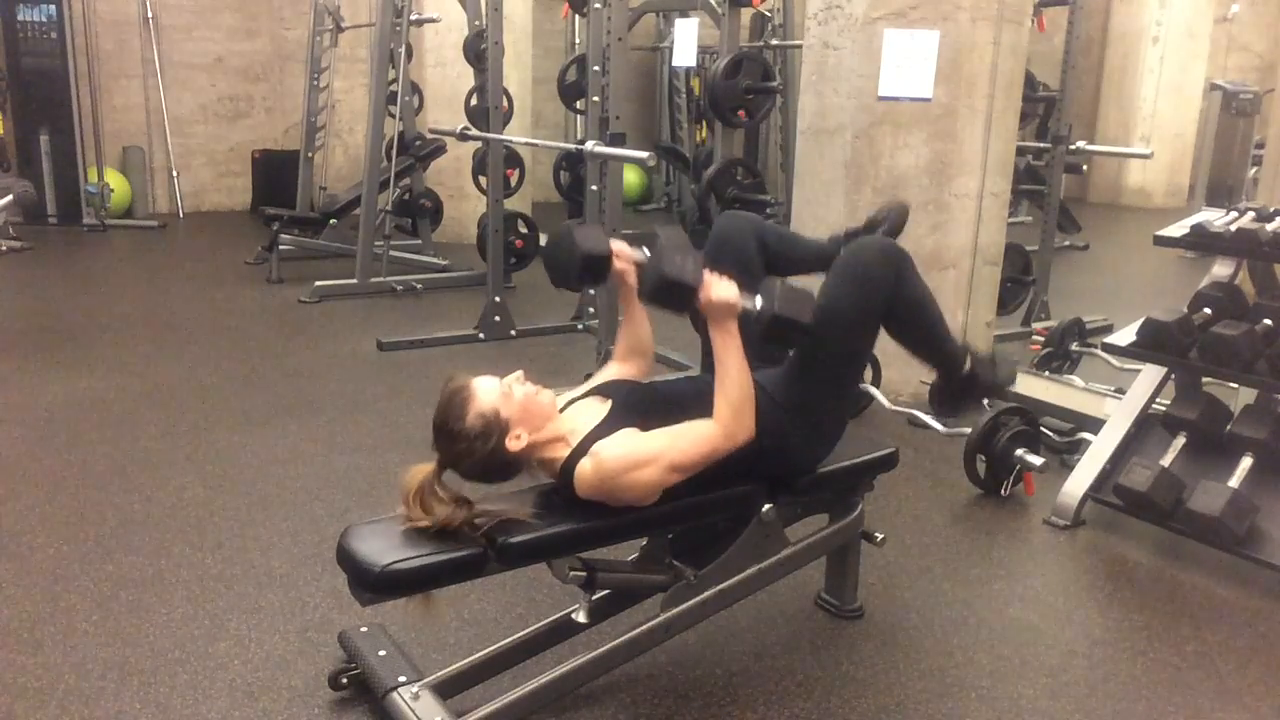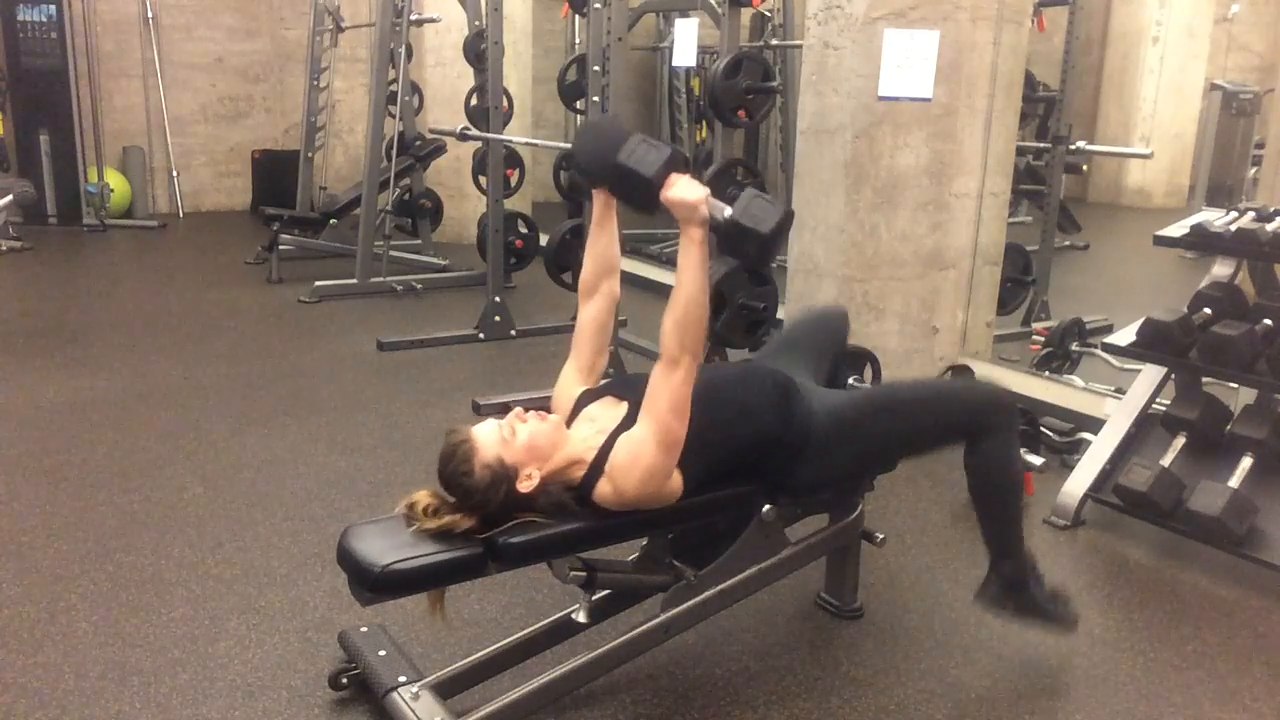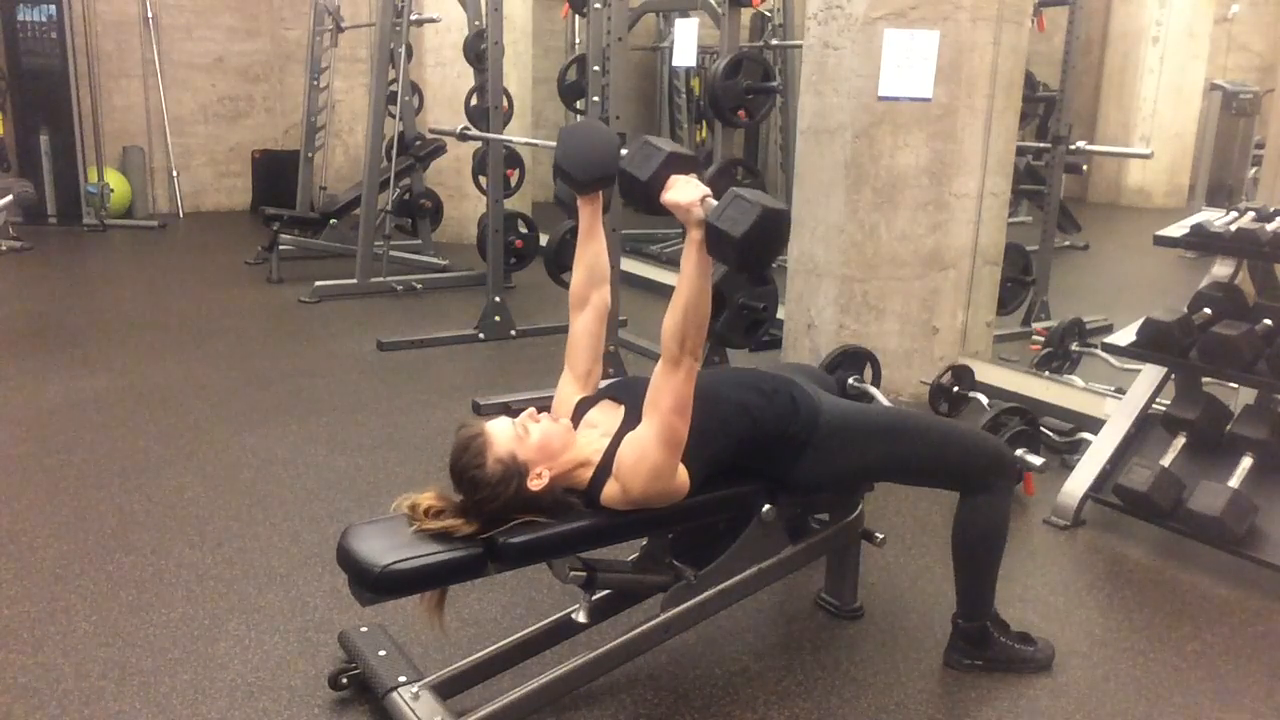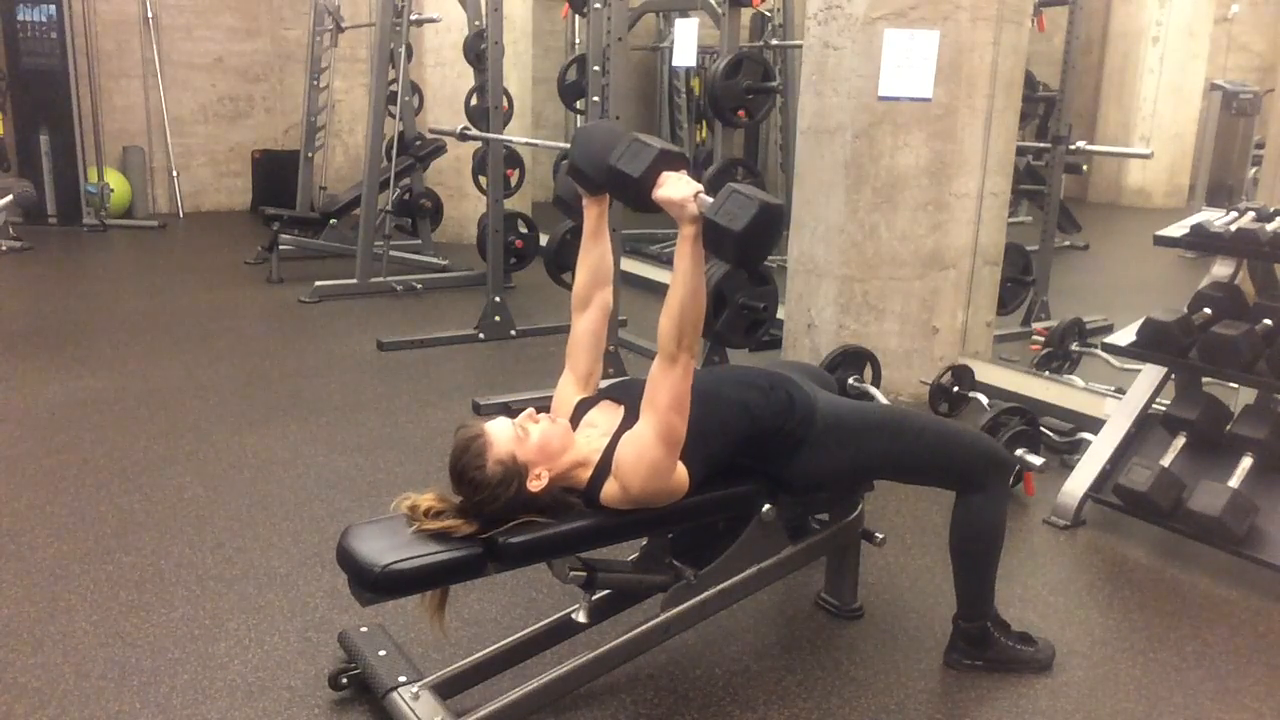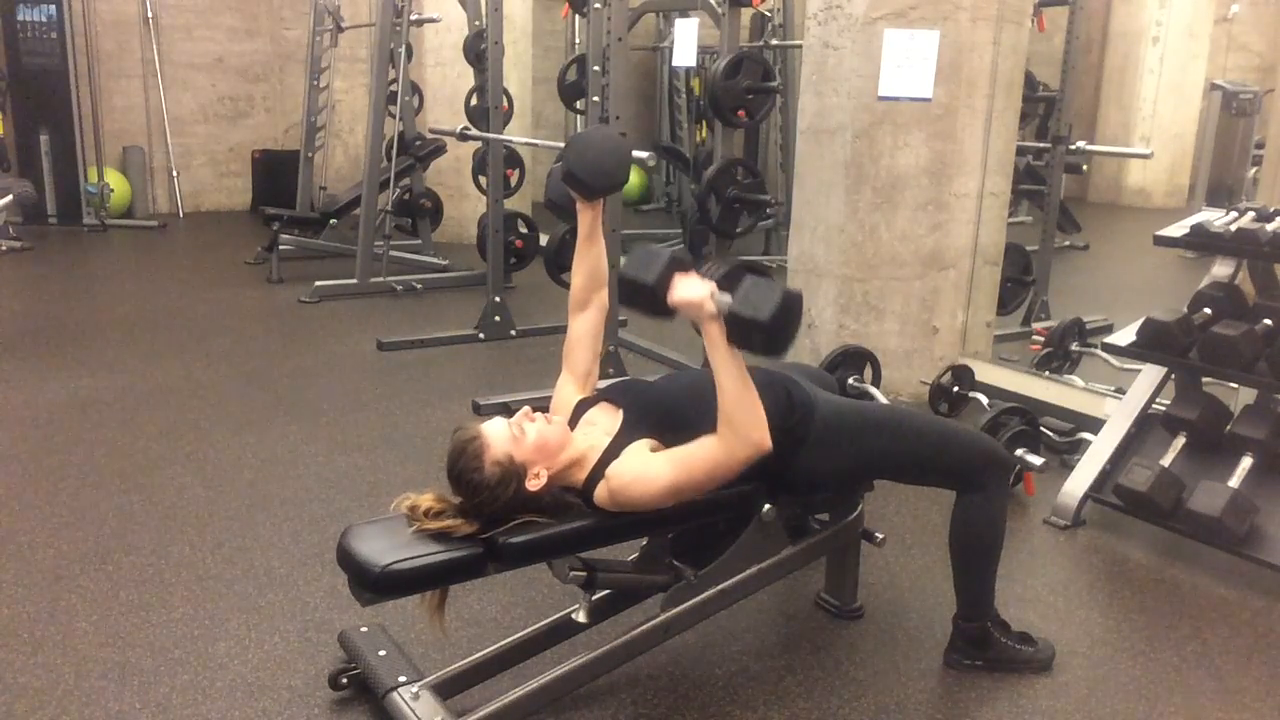
dt=0.5s
person 1, frame 1
left shoulder: (563, 415)
right shoulder: (606, 468)
left elbow: (634, 361)
right elbow: (737, 431)
left wrist: (627, 290)
right wrist: (723, 323)
left hip: (743, 390)
right hip: (784, 425)
left knee: (735, 230)
right knee: (881, 259)
left ankle: (842, 258)
right ankle: (960, 377)
person 1, frame 2
left shoulder: (570, 411)
right shoulder: (626, 476)
left elbow: (596, 300)
right elbow: (679, 360)
left wrist: (604, 200)
right wrist: (692, 231)
left hip: (760, 389)
right hip: (798, 433)
left knee: (829, 320)
right knee: (991, 408)
right ankle: (1012, 578)
person 1, frame 3
left shoulder: (574, 412)
right shoulder: (634, 475)
left elbow: (589, 307)
right elbow: (682, 355)
left wrist: (589, 205)
right wrist: (696, 232)
right hip: (803, 437)
left knee: (824, 374)
right knee: (993, 465)
right ankle: (976, 634)
person 1, frame 4
left shoulder: (571, 413)
right shoulder: (631, 477)
left elbow: (591, 309)
right elbow: (677, 355)
left wrist: (596, 208)
right wrist: (689, 229)
right hip: (800, 436)
right knee: (989, 464)
right ankle: (976, 634)
person 1, frame 5
left shoulder: (570, 411)
right shoulder: (623, 480)
left elbow: (588, 309)
right elbow: (751, 443)
left wrist: (589, 210)
right wrist: (711, 324)
right hip: (801, 435)
right knee: (989, 463)
right ankle: (976, 635)
